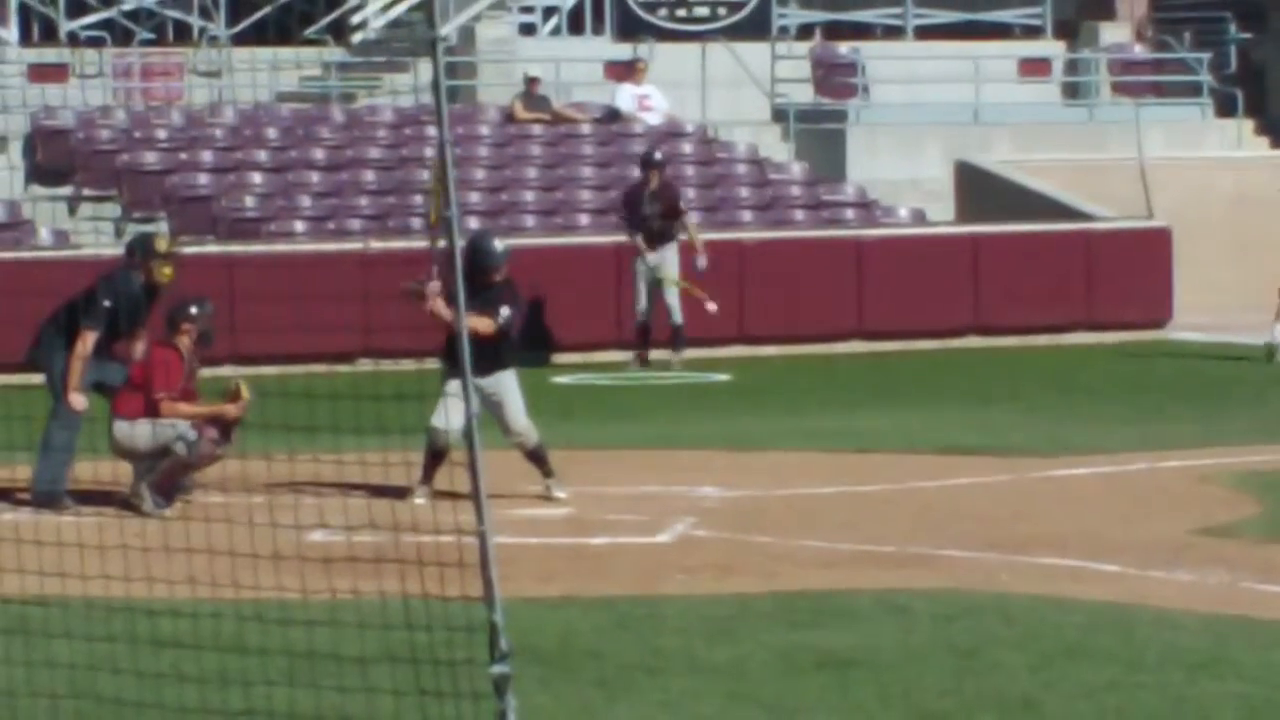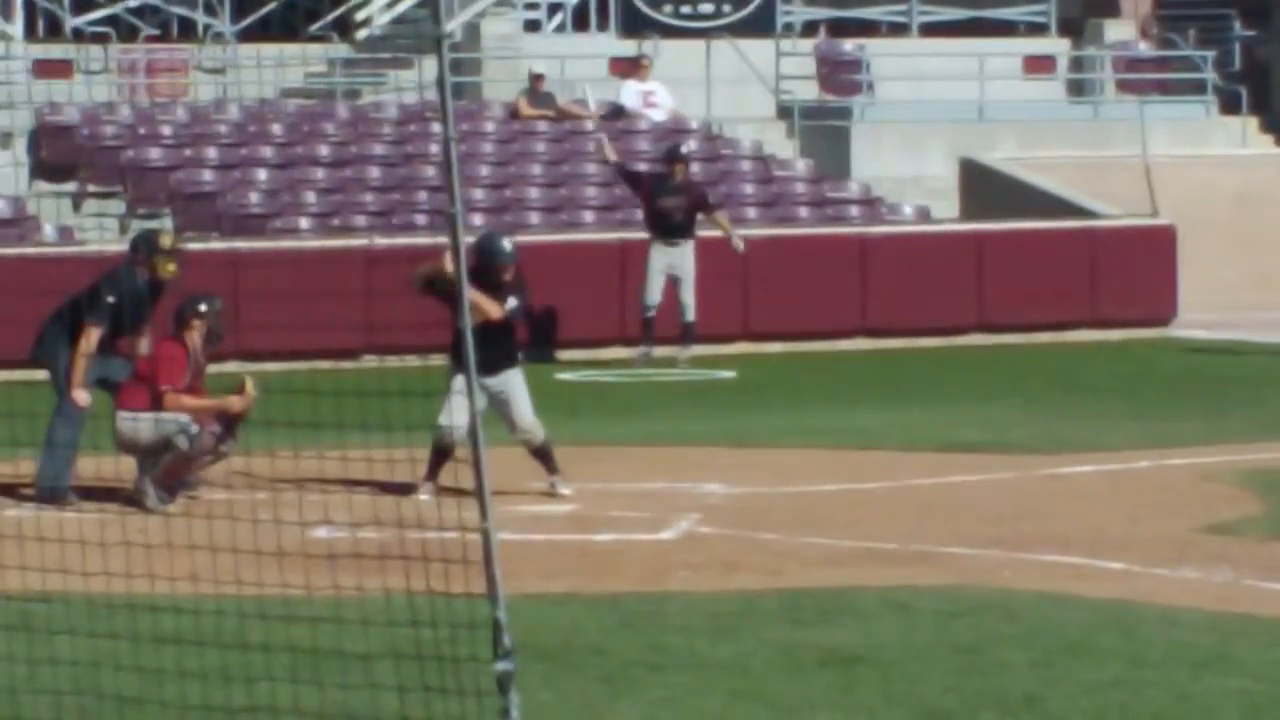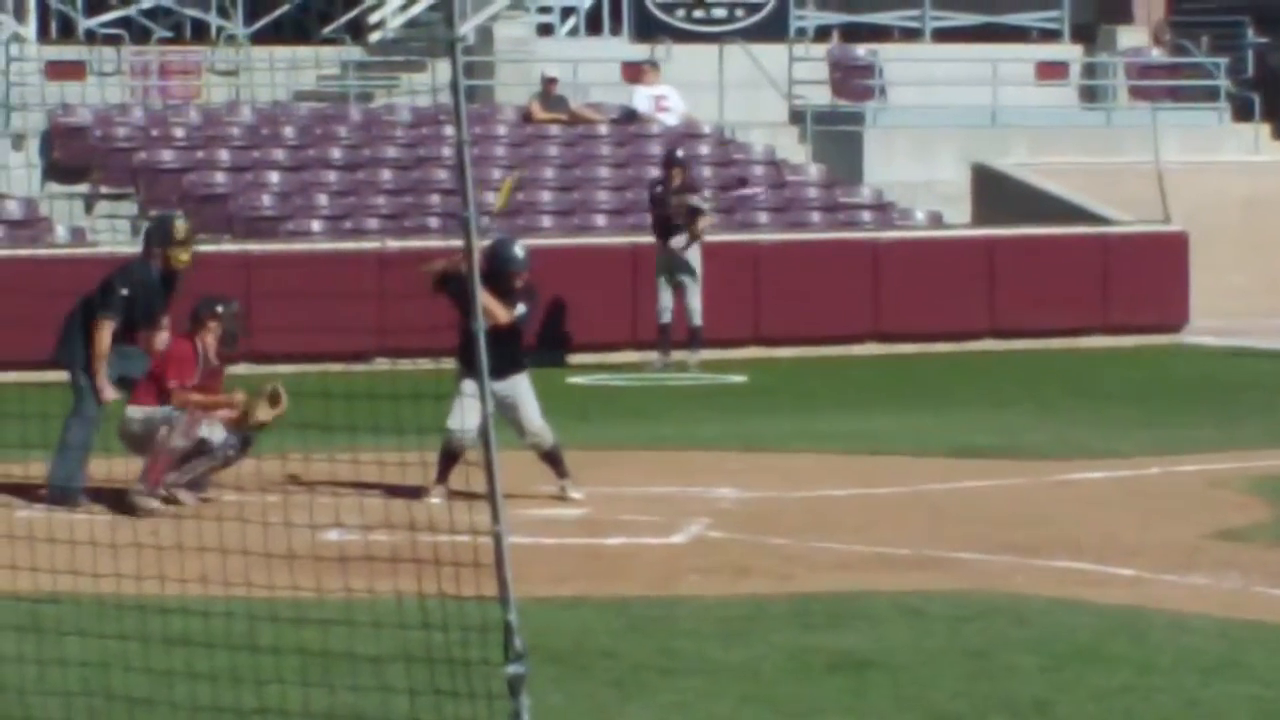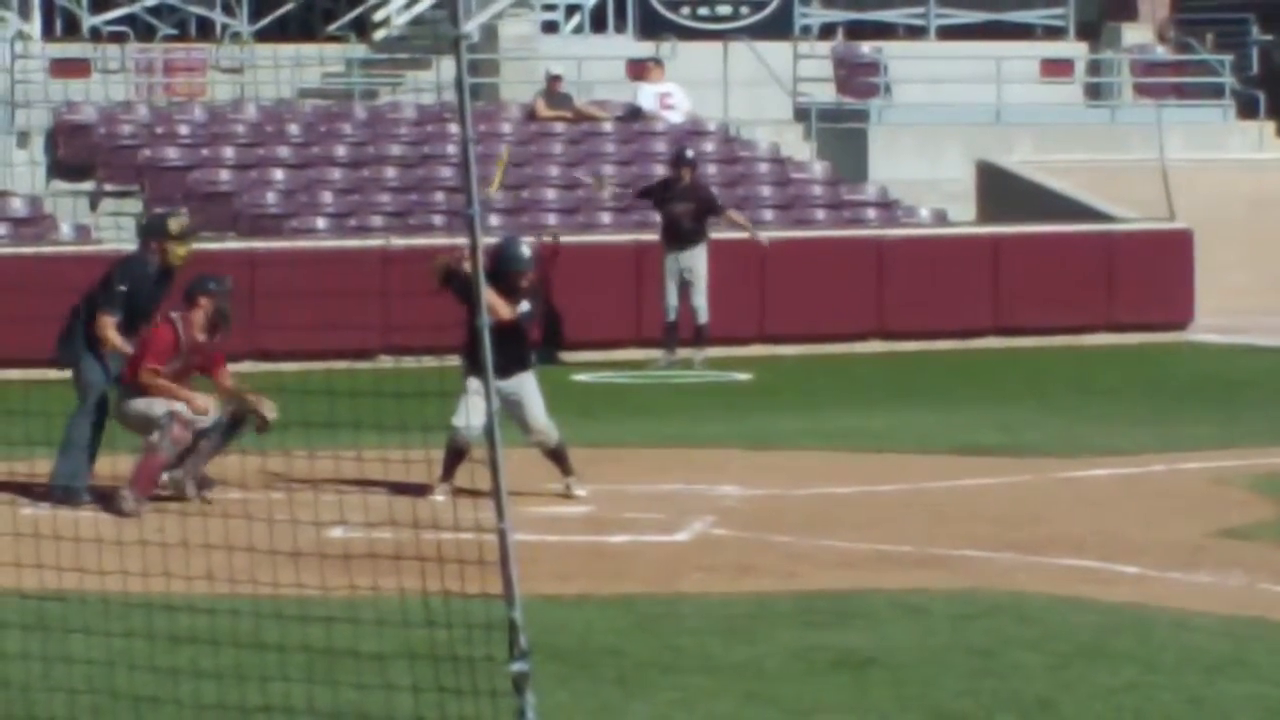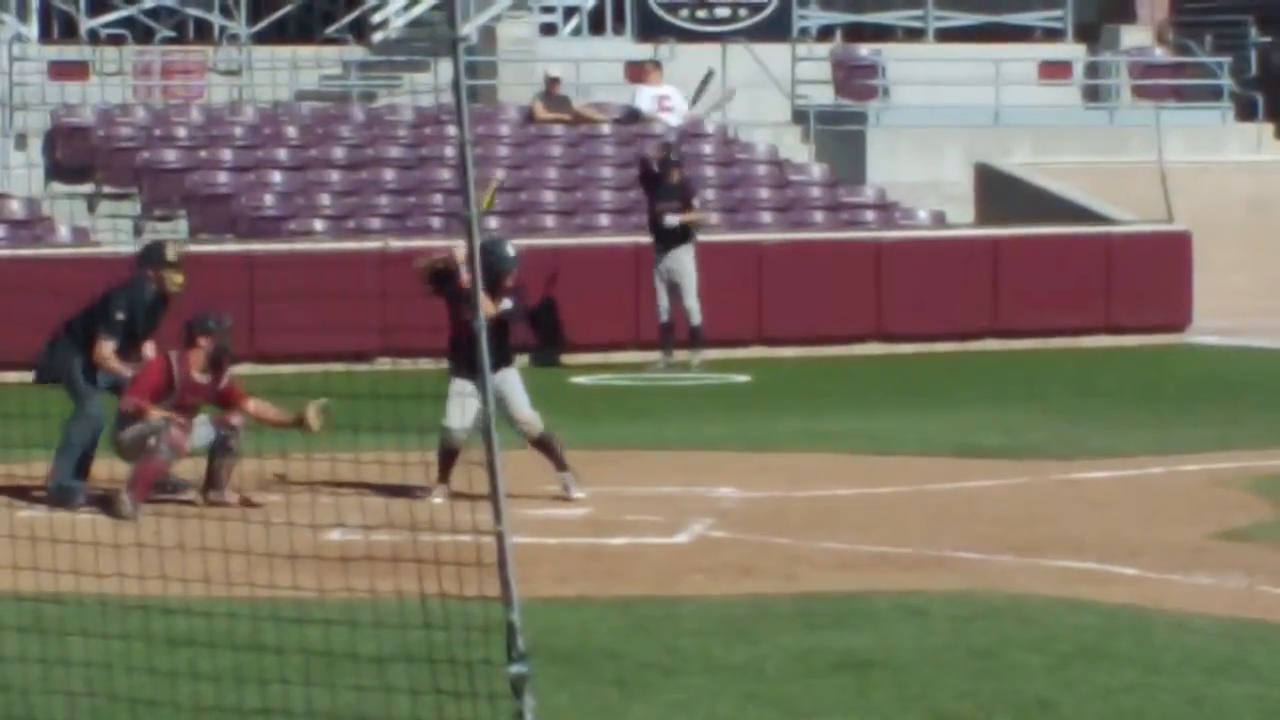
dt=0.4s
person 1, frame 1
left shoulder: (147, 288)
right shoulder: (112, 289)
left elbow: (137, 333)
right elbow: (84, 343)
right wrist: (73, 390)
left hip: (100, 351)
right hip: (62, 346)
right knee: (70, 410)
right ankle: (47, 489)
person 1, frame 2
left shoulder: (152, 284)
right shoulder: (116, 285)
left elbow: (141, 328)
right elbow: (89, 339)
right wrist: (76, 386)
left hip: (104, 347)
right hip: (66, 342)
right knee: (74, 406)
right ankle: (51, 485)
person 1, frame 3
left shoulder: (167, 275)
right shoulder: (129, 277)
left elbow: (160, 320)
right elbow: (102, 333)
right wrist: (101, 381)
left hip: (125, 344)
right hip: (87, 342)
right knee: (90, 406)
right ankle: (63, 485)
person 1, frame 4
left shoulder: (163, 270)
right shoulder: (128, 271)
right elbow: (104, 328)
right wrist: (135, 355)
left hip: (124, 342)
right hip: (90, 341)
right knee: (95, 404)
right ankle: (66, 483)
person 1, frame 5
left shoulder: (158, 296)
right shoulder: (126, 296)
left elbow: (142, 335)
right elbow: (103, 354)
right wrist: (136, 377)
left hip: (113, 355)
right hip: (74, 352)
right knee: (91, 409)
right ankle: (64, 485)
person 2, frame 1
left shoulder: (507, 289)
right shoulder: (453, 284)
left elbow: (489, 326)
left wrist: (446, 313)
right wrist: (430, 290)
left hip: (498, 372)
right hip: (459, 373)
left knee: (520, 428)
right knee: (442, 430)
left ankle: (550, 479)
right ankle: (424, 483)
person 2, frame 2
left shoulder: (514, 286)
right shoulder: (460, 280)
left elbow: (495, 312)
right elbow: (417, 280)
left wrist: (458, 279)
right wrist: (442, 268)
left hip: (505, 371)
right hip: (466, 371)
left knee: (527, 426)
right knee: (451, 429)
left ankle: (555, 476)
right ankle: (430, 479)
person 2, frame 3
left shoulder: (524, 293)
right shoulder: (467, 284)
left elbow: (503, 317)
right elbow: (430, 273)
right wrist: (457, 263)
left hip: (512, 376)
right hip: (473, 376)
left knee: (536, 430)
right knee: (459, 433)
left ankle: (565, 480)
right ankle: (440, 483)
person 2, frame 4
left shoulder: (529, 293)
right shoulder: (475, 283)
left elbow: (505, 313)
right elbow: (439, 270)
left wrist: (476, 276)
right wrist: (461, 261)
left hip: (518, 375)
right hip: (479, 375)
left knee: (541, 428)
right knee: (464, 430)
left ankle: (570, 477)
right ankle: (444, 481)
person 2, frame 5
left shoulder: (511, 292)
right shoulder: (456, 278)
left elbow: (488, 311)
right elbow: (421, 268)
left wrist: (464, 271)
right wrist: (450, 258)
left hip: (500, 369)
right hip: (464, 372)
left knee: (528, 423)
right knee: (454, 429)
left ankle: (566, 475)
right ankle: (443, 482)
person 3, frame 1
left shoulder: (669, 191)
right shoulder: (631, 194)
left elbow: (684, 220)
right elbow: (632, 228)
left wrist: (700, 250)
right wrist: (646, 251)
left hip: (667, 250)
right hip: (643, 254)
left knee: (672, 301)
right knee: (641, 306)
left ankle: (677, 353)
right ankle: (642, 354)
person 3, frame 2
left shoulder: (694, 188)
right shoulder: (651, 182)
left elbow: (712, 210)
right elbow: (624, 171)
left wrist: (732, 234)
right wrist: (609, 152)
left hip: (684, 247)
right hip: (659, 247)
left knee: (687, 300)
right knee: (651, 299)
left ankle: (685, 351)
right ankle: (646, 348)
person 3, frame 3
left shoulder: (692, 189)
right shoulder: (657, 187)
left elbow: (704, 218)
right elbow: (667, 199)
left wrist: (686, 235)
right wrist: (688, 199)
left hip: (688, 251)
right hip: (665, 252)
left knee: (693, 304)
right knee: (664, 305)
left ankle: (694, 354)
right ankle: (664, 353)
person 3, frame 4
left shoulder: (701, 190)
right shoulder: (663, 188)
left elbow: (724, 211)
right elbow: (641, 193)
left wrist: (751, 230)
left hip: (695, 252)
right hip: (672, 252)
left knee: (699, 303)
right knee: (671, 303)
left ankle: (700, 352)
right ankle: (669, 351)
person 3, frame 5
left shoulder: (686, 186)
right shoulder: (653, 182)
left elbow: (697, 214)
right elbow: (644, 162)
left wrist: (678, 218)
right wrist: (660, 150)
left hip: (682, 251)
right hip: (659, 252)
left knee: (690, 302)
right knee: (662, 305)
left ankle: (696, 352)
right ankle: (666, 353)
person 4, frame 1
left shoulder: (188, 359)
right shoulder: (165, 356)
left elbow: (190, 406)
right elbow: (166, 408)
left wrist: (226, 409)
right wrist: (218, 411)
left hip: (151, 430)
right hip: (129, 430)
left knee: (218, 436)
right knee: (199, 437)
left ankle: (158, 479)
right ankle: (148, 490)
person 4, frame 2
left shoulder: (196, 357)
right shoulder: (172, 351)
left elbow: (196, 404)
right elbow: (169, 401)
left wrist: (233, 404)
right wrist: (221, 404)
left hip: (155, 426)
right hip: (133, 424)
left knee: (223, 435)
right knee: (203, 429)
left ankle: (162, 478)
right ankle: (151, 486)
person 4, frame 3
left shoulder: (215, 360)
right shoulder: (183, 350)
left elbow: (213, 409)
right elbow: (176, 398)
left wrist: (246, 411)
right wrist: (226, 399)
left hip: (174, 426)
right hip: (141, 421)
left knee: (235, 441)
right knee: (186, 420)
left ankle: (170, 482)
right ankle: (141, 491)
person 4, frame 4
left shoulder: (210, 337)
right shoulder: (169, 330)
left elbow: (222, 377)
right elbow: (145, 377)
left wrist: (248, 399)
right wrist: (189, 397)
left hip: (170, 398)
right hip: (136, 399)
left knee: (233, 415)
right knee: (176, 427)
left ankle: (180, 475)
right ankle: (132, 494)
person 4, frame 5
left shoulder: (217, 376)
right shoulder: (164, 366)
left elbow: (253, 406)
right elbow: (129, 405)
left wrist: (296, 420)
right wrist: (170, 416)
left hip: (173, 434)
right hip: (132, 437)
left knee: (232, 422)
right knee: (174, 432)
left ankle: (214, 490)
right ankle: (128, 497)
